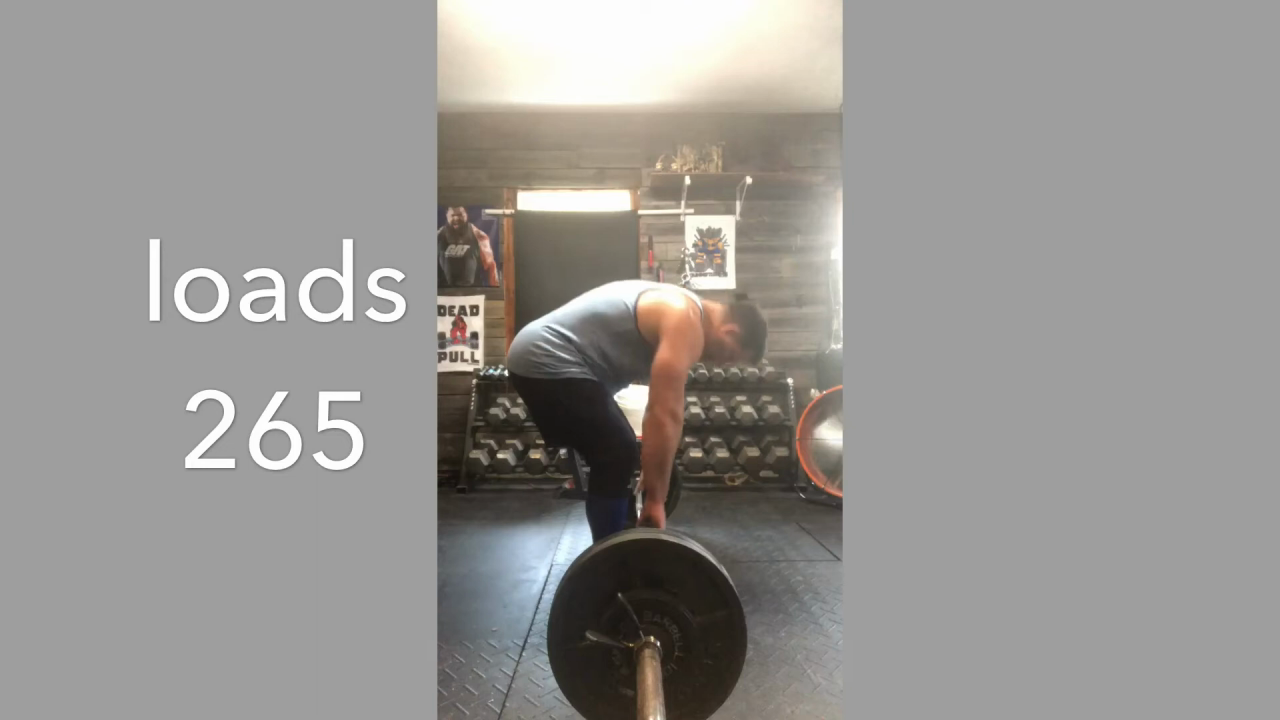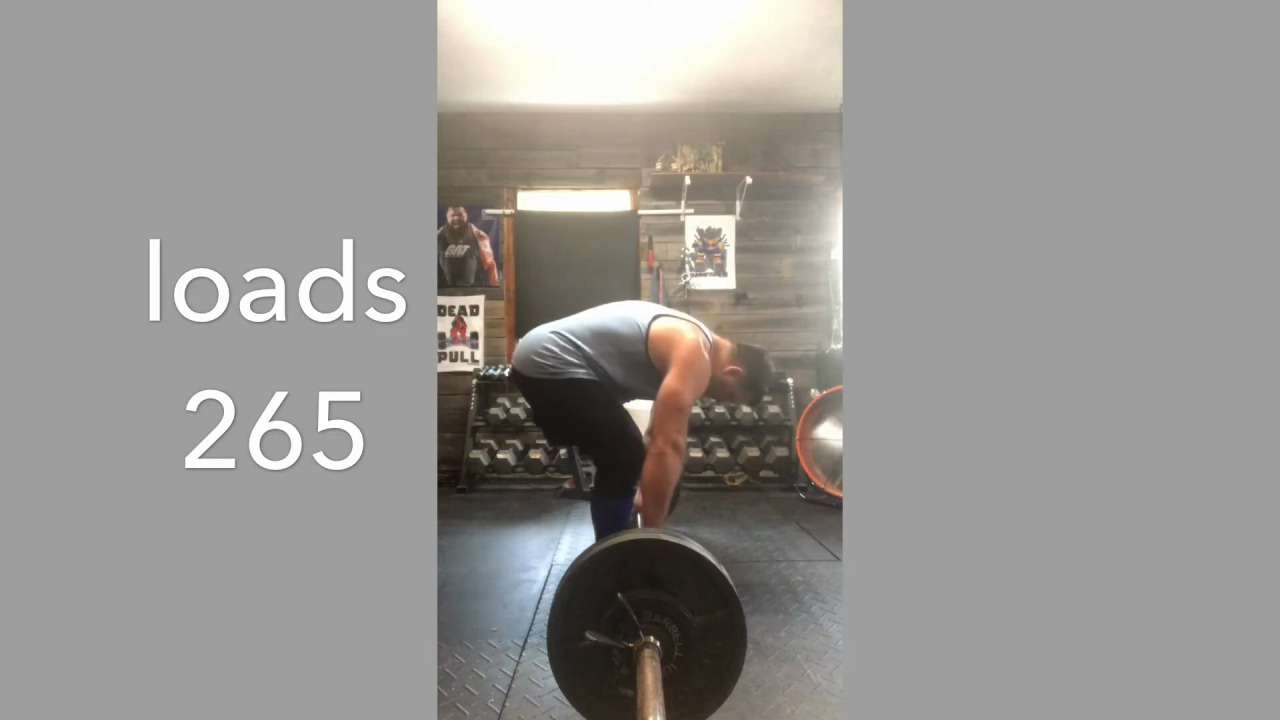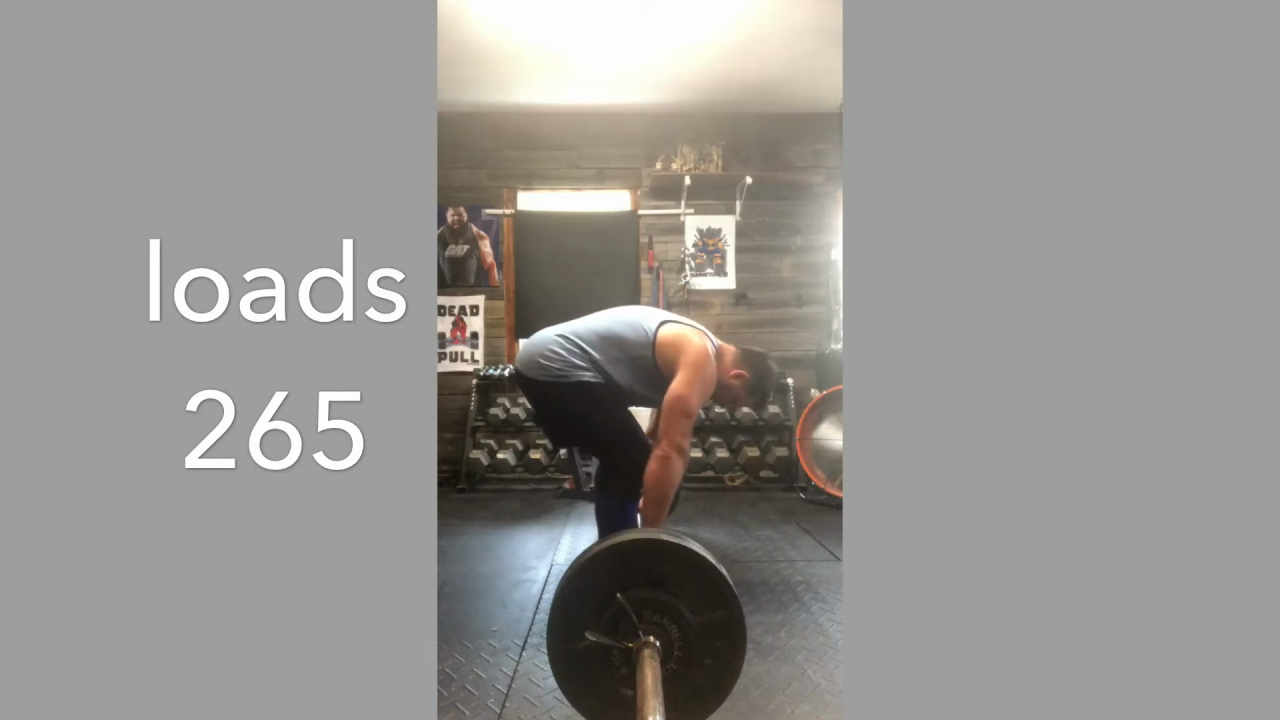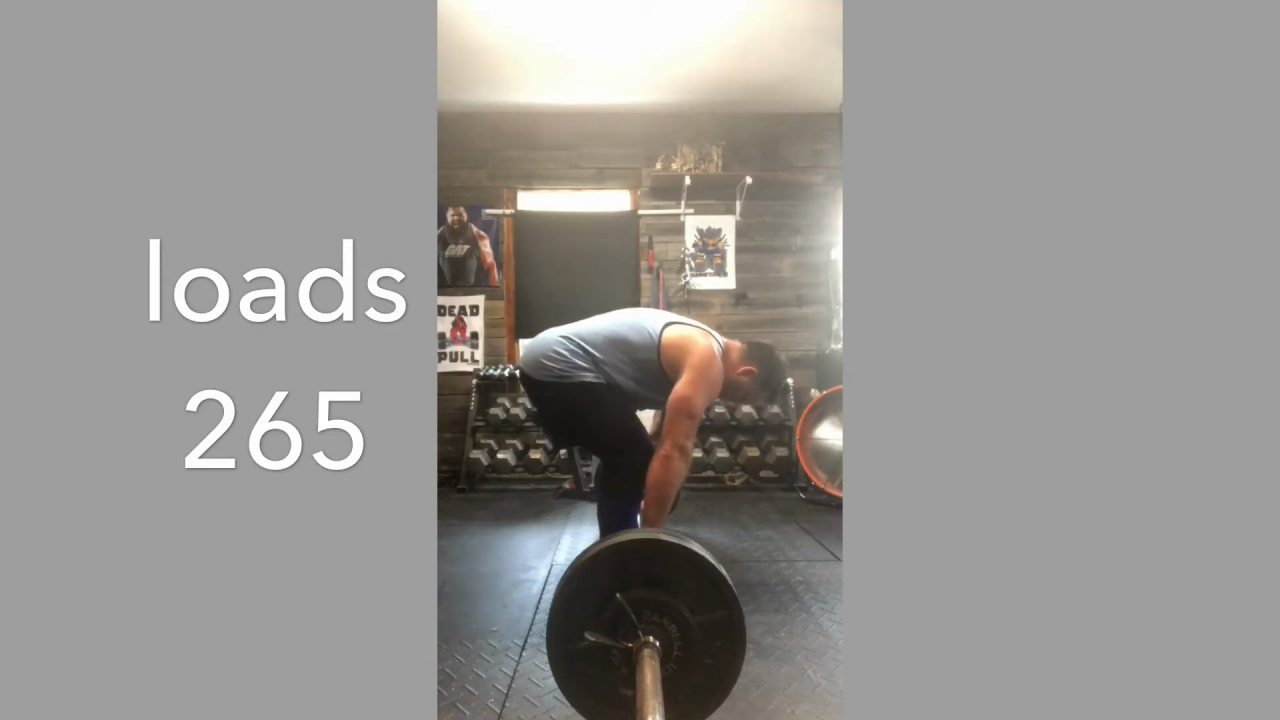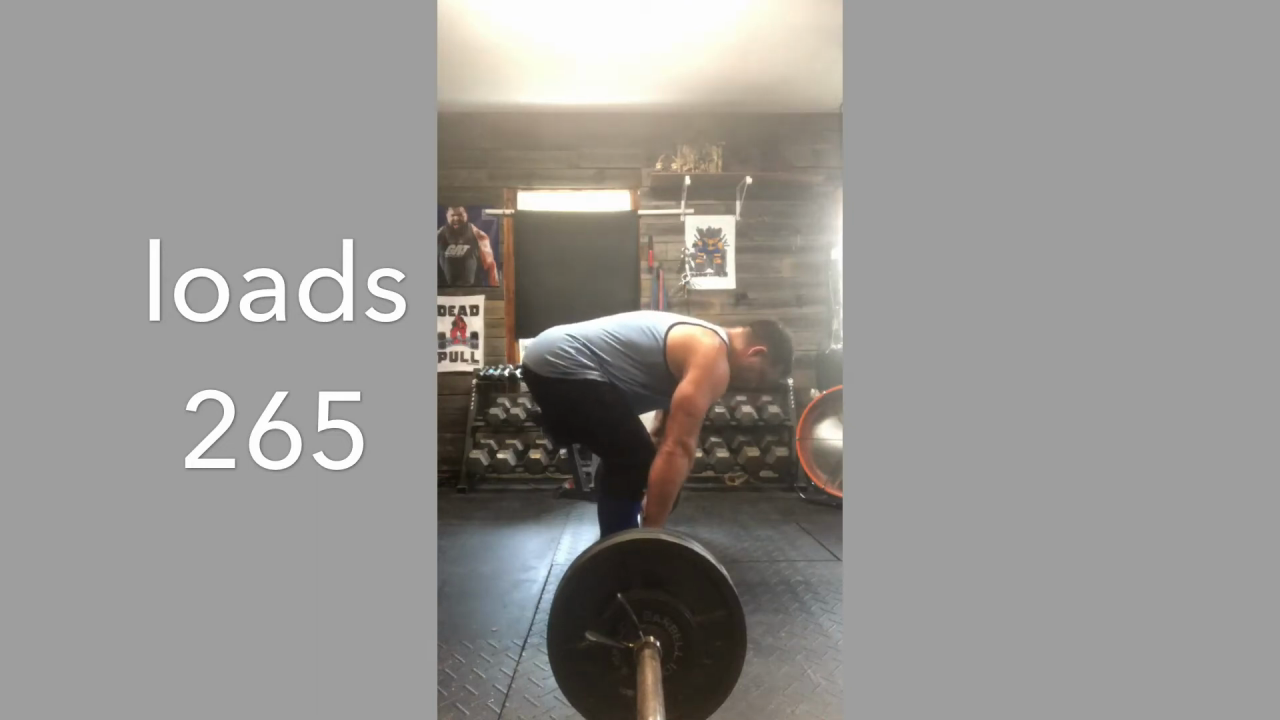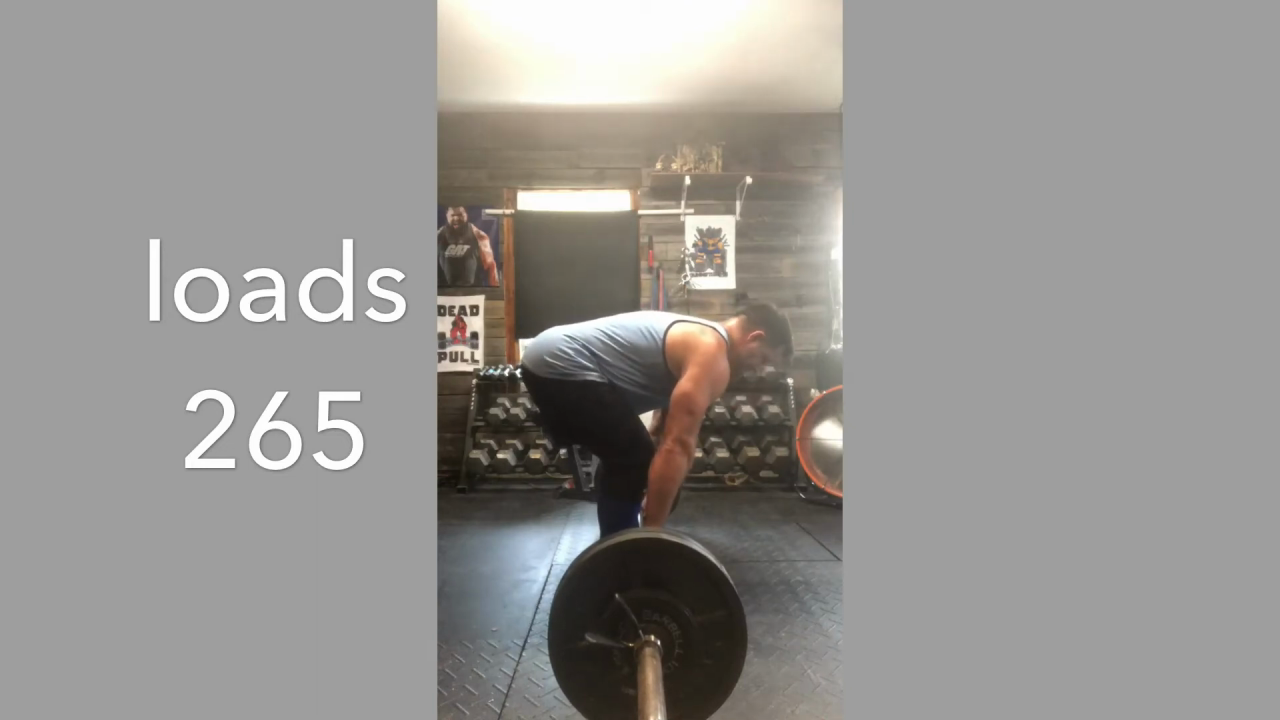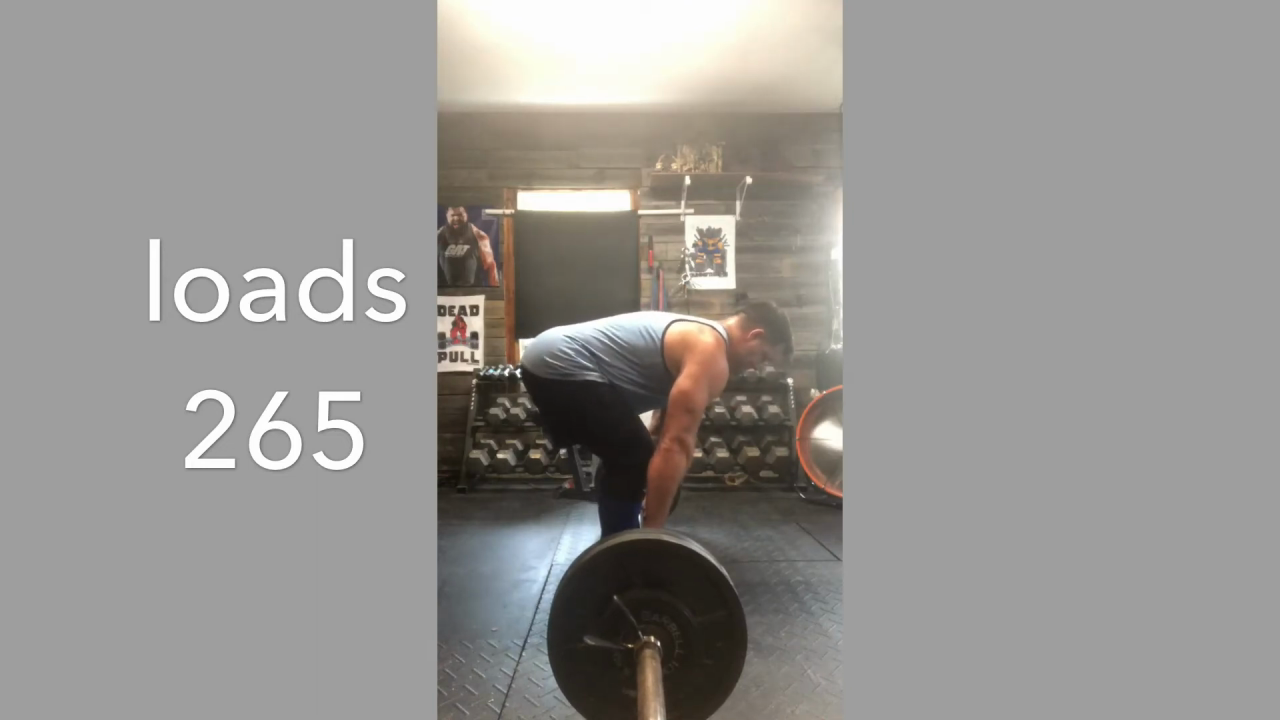
dt=0.5s
person 1, frame 1
left shoulder: (682, 311)
right shoulder: (687, 322)
left elbow: (658, 410)
right elbow: (666, 414)
left wrist: (650, 470)
right wrist: (656, 500)
left hip: (537, 355)
right hip: (547, 362)
left knee: (617, 454)
right knee: (617, 458)
person 1, frame 2
left shoulder: (690, 340)
right shoulder: (695, 355)
left elbow: (658, 436)
right elbow: (668, 447)
left wrist: (643, 490)
left hip: (537, 357)
right hip: (550, 364)
left knee: (619, 457)
right knee: (624, 459)
person 1, frame 3
left shoulder: (694, 346)
right shoulder: (701, 361)
left elbow: (659, 440)
right elbow: (671, 451)
left wrist: (646, 495)
left hip: (541, 359)
right hip: (555, 366)
left knee: (622, 458)
right knee: (630, 461)
person 1, frame 4
left shoulder: (698, 344)
right shoulder: (707, 361)
left elbow: (666, 442)
right elbow: (675, 451)
left wrist: (649, 495)
left hip: (544, 359)
right hip: (558, 368)
left knee: (624, 458)
right knee: (634, 460)
person 1, frame 5
left shoulder: (702, 341)
right shoulder: (712, 358)
left elbow: (666, 438)
right elbow: (677, 449)
left hip: (548, 357)
right hip: (562, 365)
left knee: (626, 458)
right knee: (634, 461)
person 1, frame 6
left shoulder: (699, 337)
right shoulder: (711, 353)
left elbow: (665, 433)
right elbow: (678, 446)
right wrist: (652, 530)
left hip: (546, 358)
right hip: (561, 366)
left knee: (624, 458)
right knee: (634, 461)
person 1, frame 7
left shoulder: (698, 335)
right shoulder: (710, 353)
left elbow: (666, 435)
right elbow: (676, 445)
right wrist: (652, 531)
left hip: (547, 359)
right hip: (560, 366)
left knee: (627, 458)
right knee: (634, 461)
